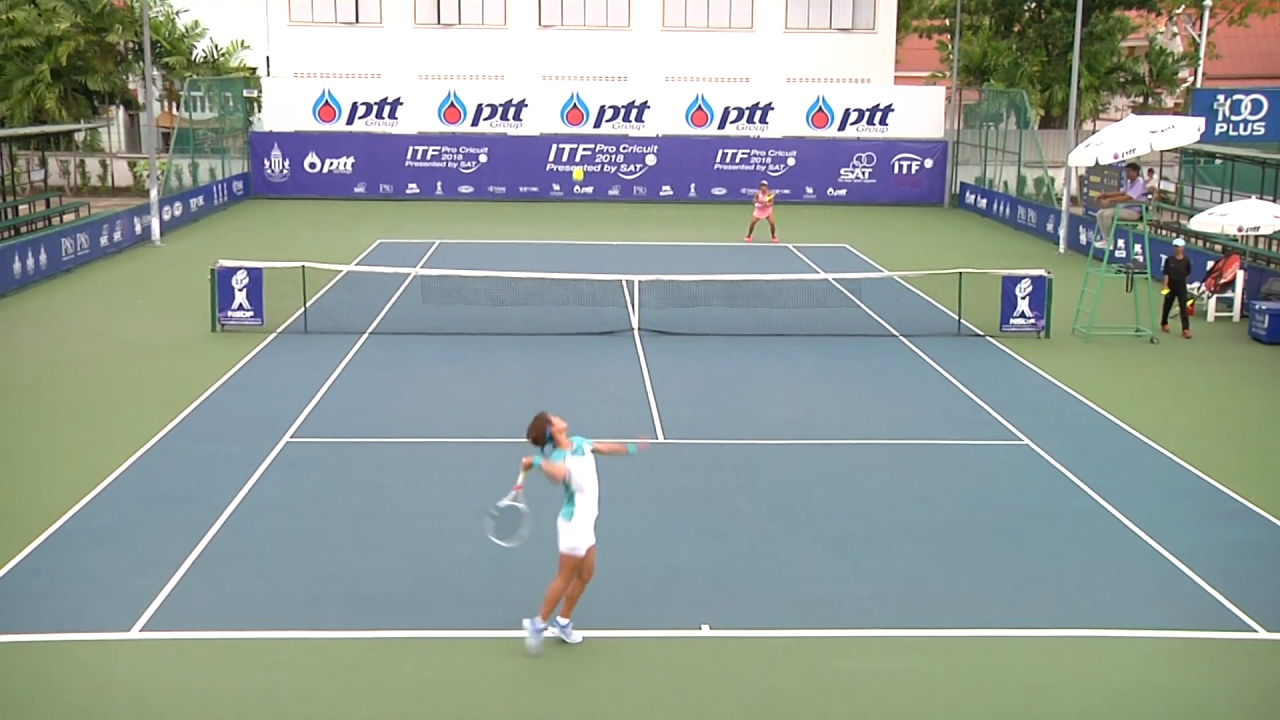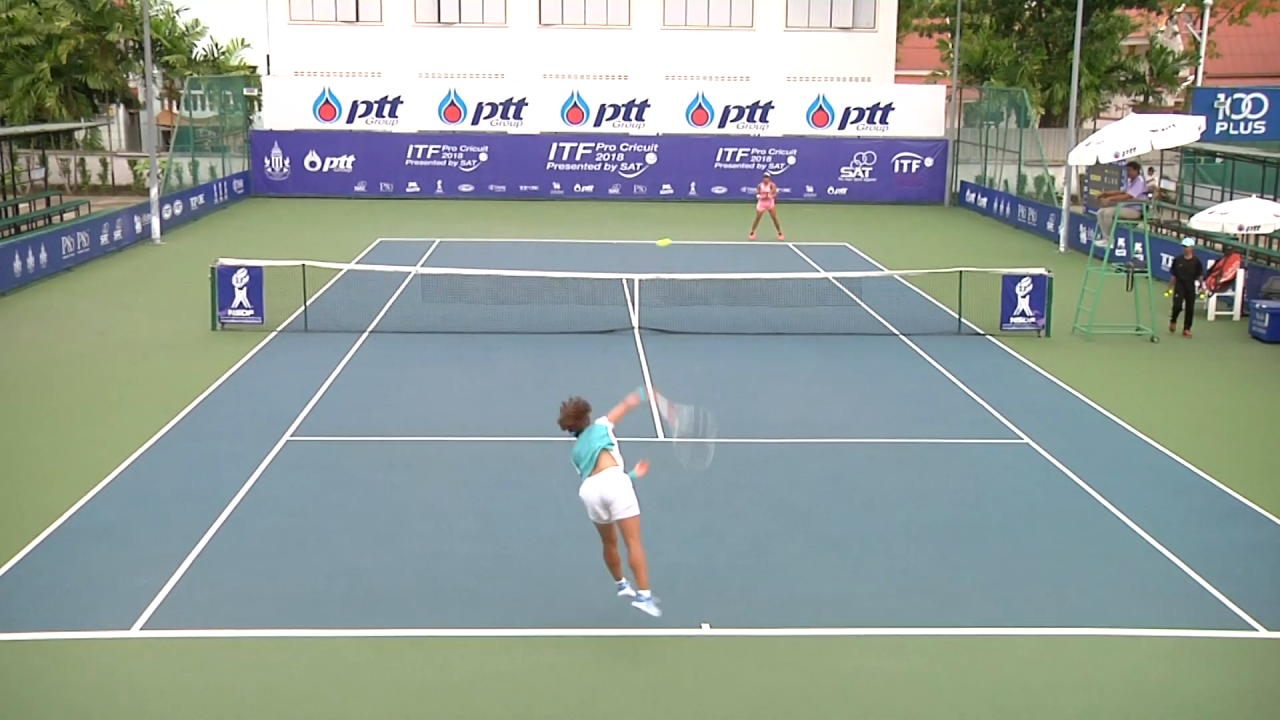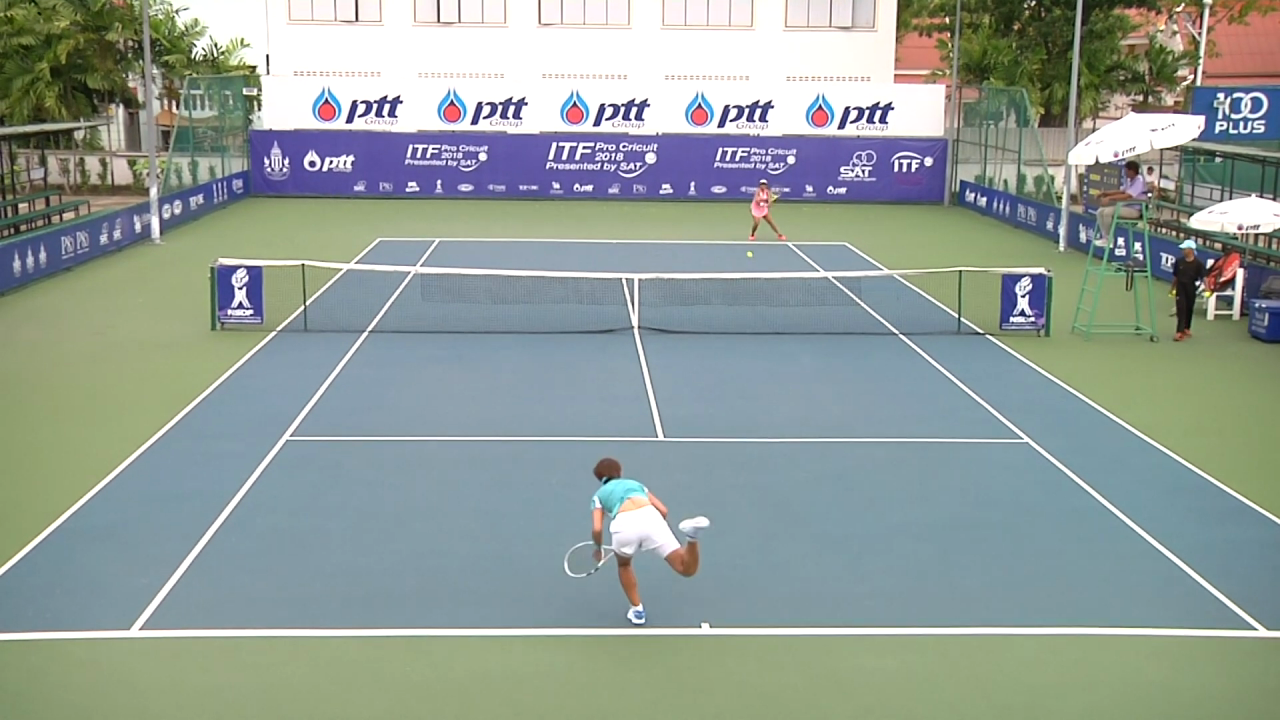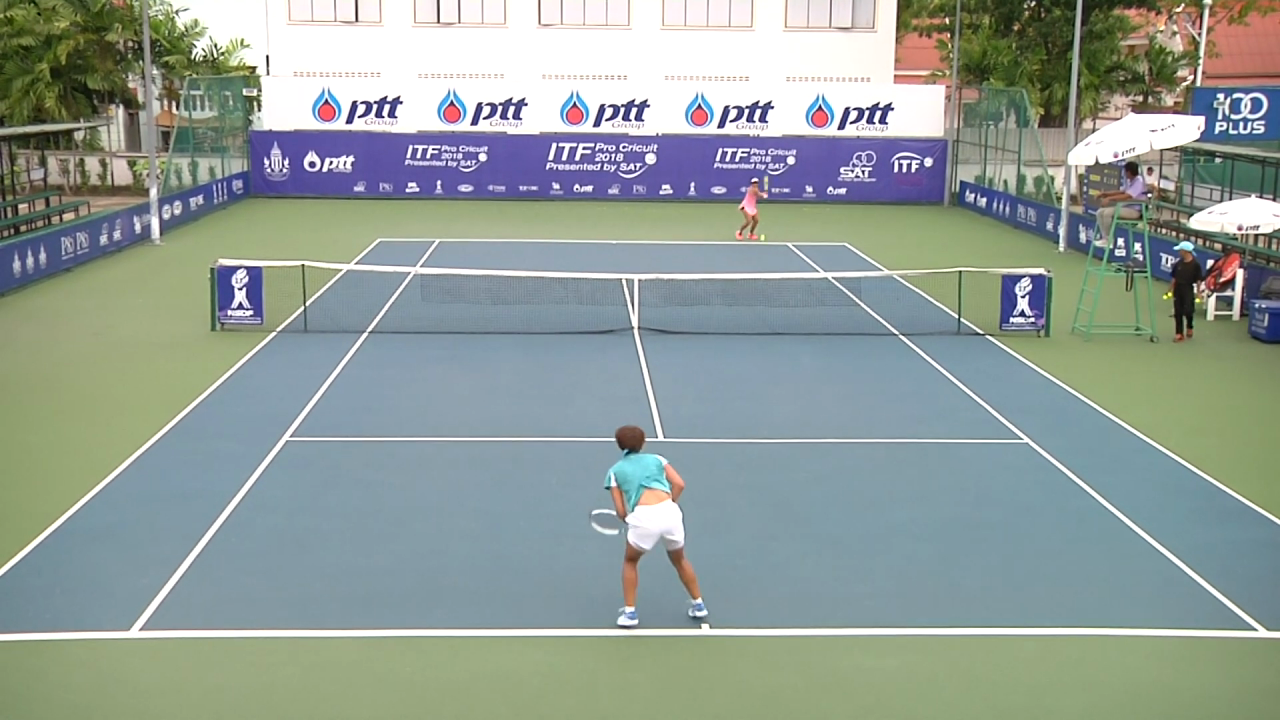
dt=0.3s
person 1, frame 1
left shoulder: (578, 443)
right shoulder: (557, 456)
left elbow: (605, 448)
right elbow: (562, 474)
left wrist: (631, 447)
right wrist: (535, 461)
left hip: (585, 521)
right hip: (575, 523)
left knee: (584, 576)
right knee: (566, 577)
left ankle: (561, 622)
right ankle: (538, 623)
person 1, frame 2
left shoulder: (576, 451)
right shoulder: (601, 426)
right elbow: (627, 404)
left wrist: (631, 477)
right wrist: (641, 398)
left hip: (590, 490)
right hip: (614, 481)
left knee: (609, 543)
right knee: (635, 543)
left ankle: (621, 584)
right ankle: (644, 596)
person 1, frame 3
left shoulder: (599, 495)
right shoulder: (635, 484)
left elbow: (597, 529)
right elbow: (664, 510)
left wrist: (598, 549)
right wrist: (660, 528)
left hip: (624, 526)
right hip: (651, 518)
left knee: (623, 565)
right knee: (687, 569)
left ankle: (637, 611)
right ankle: (690, 531)
person 1, frame 4
left shoulder: (615, 471)
right shoulder: (656, 459)
left elbow: (621, 512)
right elbow: (680, 485)
left wrist: (630, 518)
left hip: (644, 520)
right hip: (671, 516)
left knee: (630, 561)
right knee: (679, 561)
left ankle: (629, 612)
right ankle: (697, 604)
